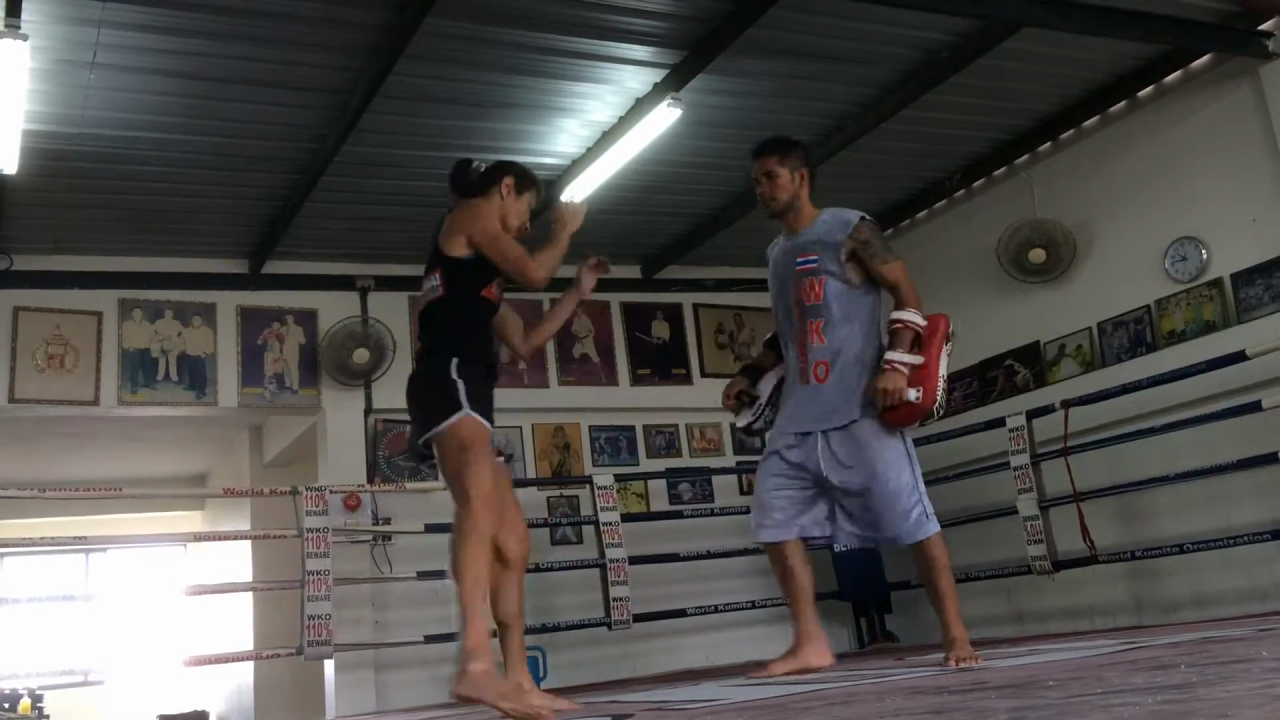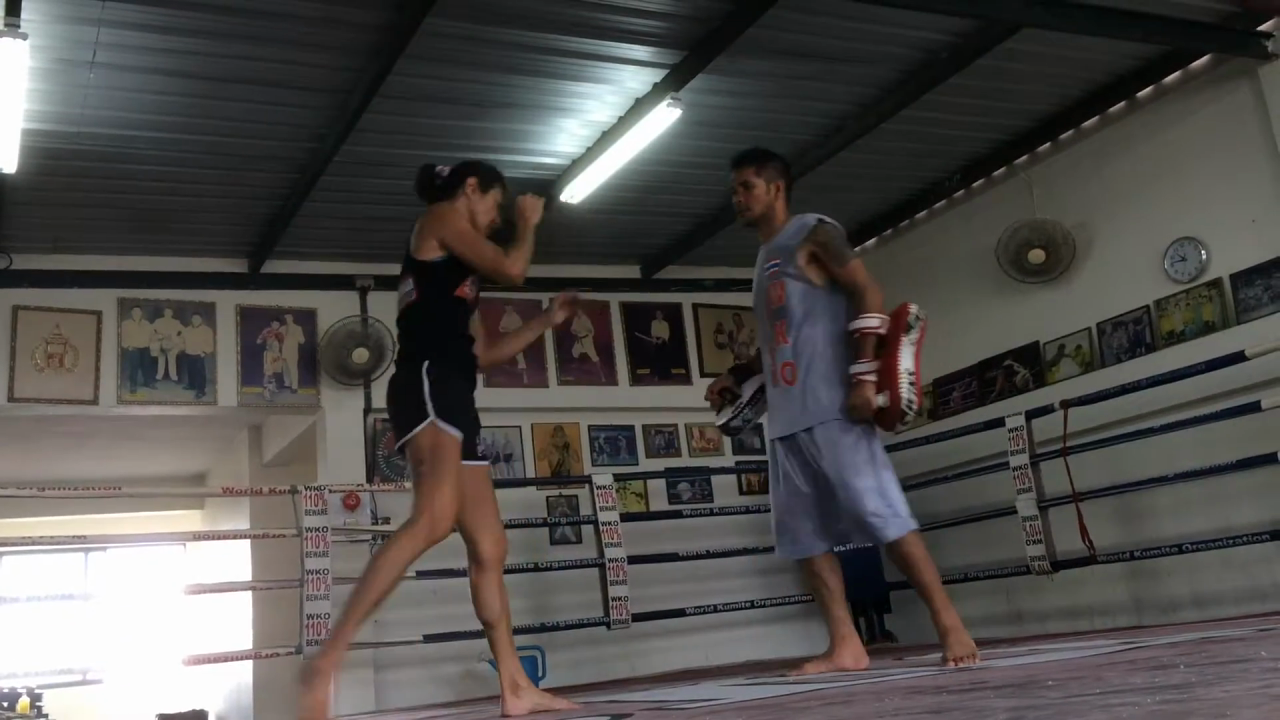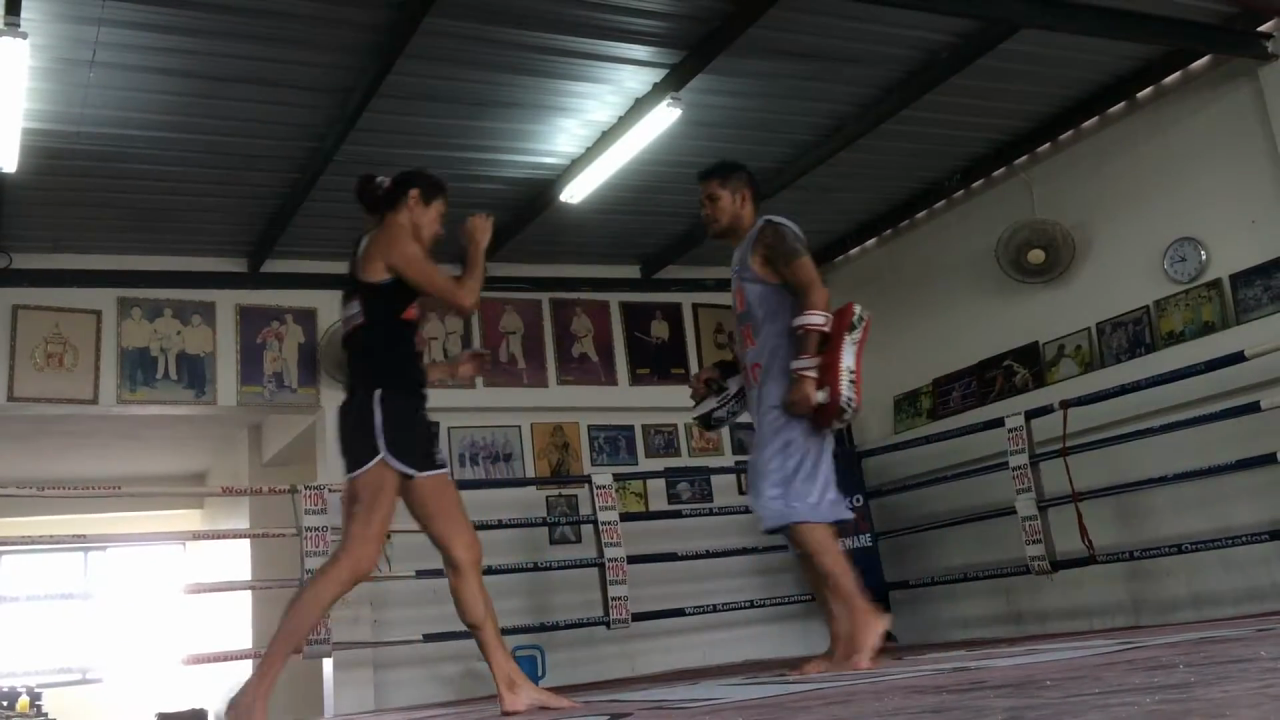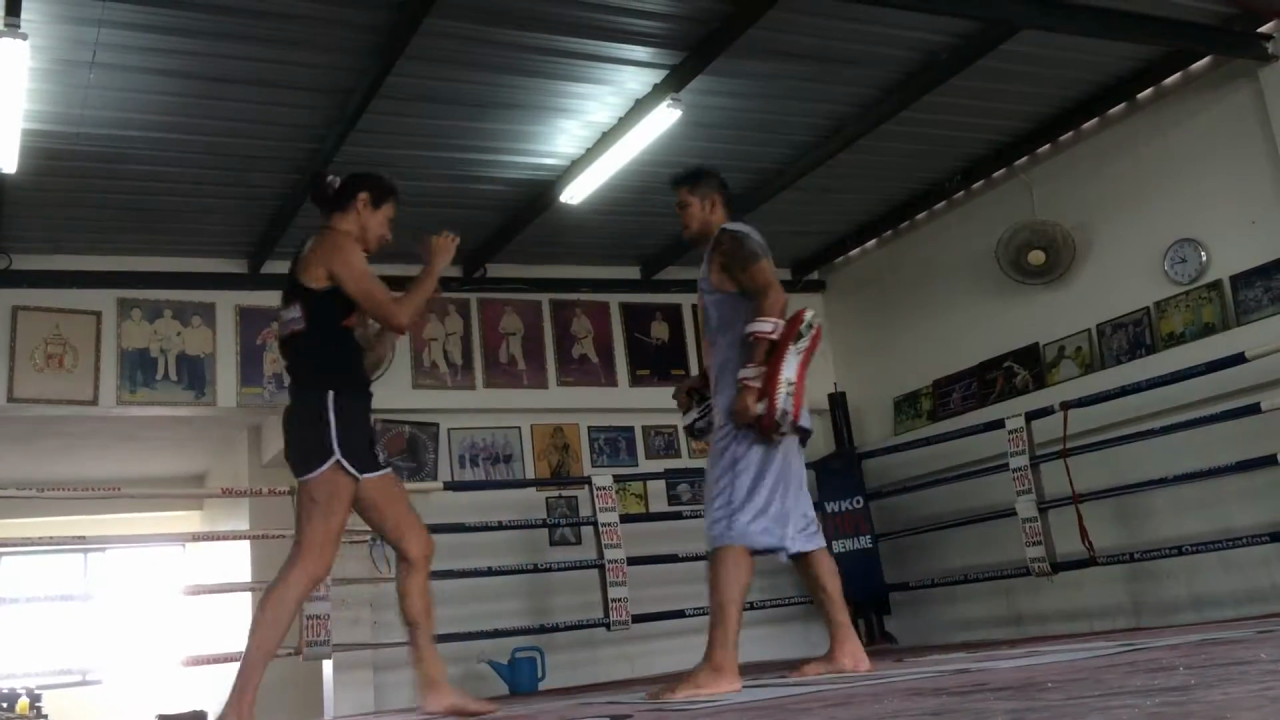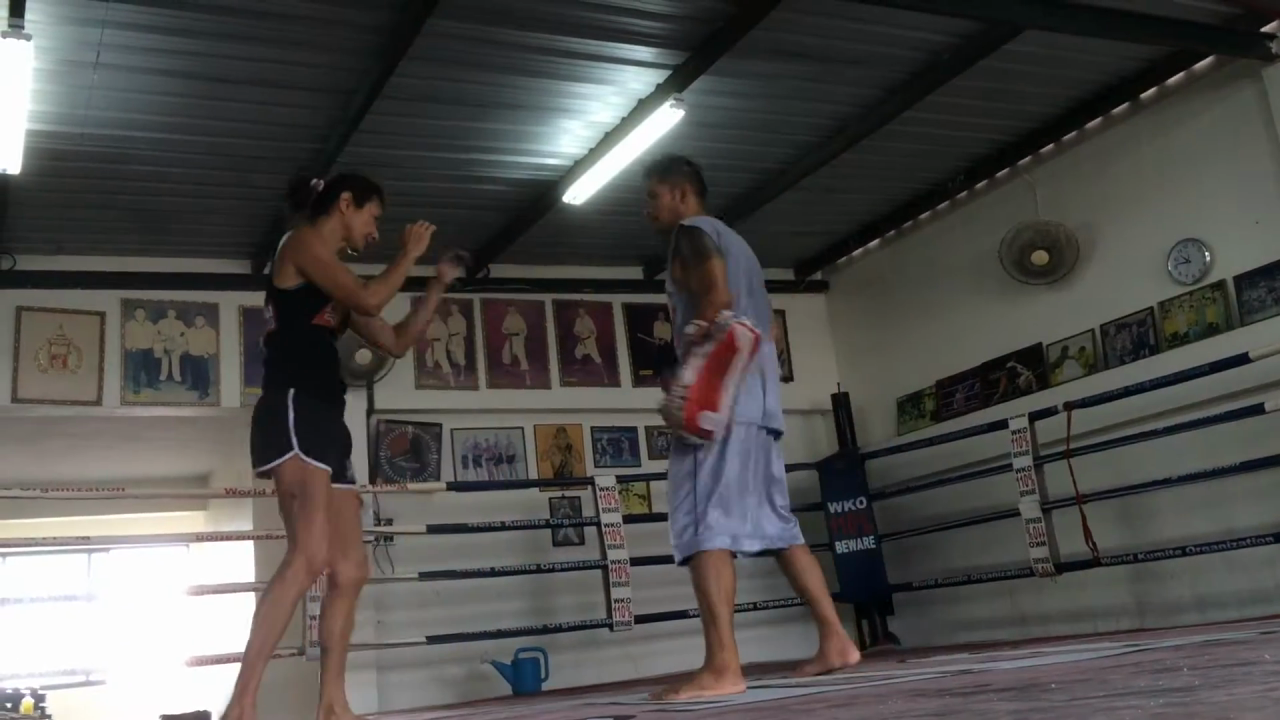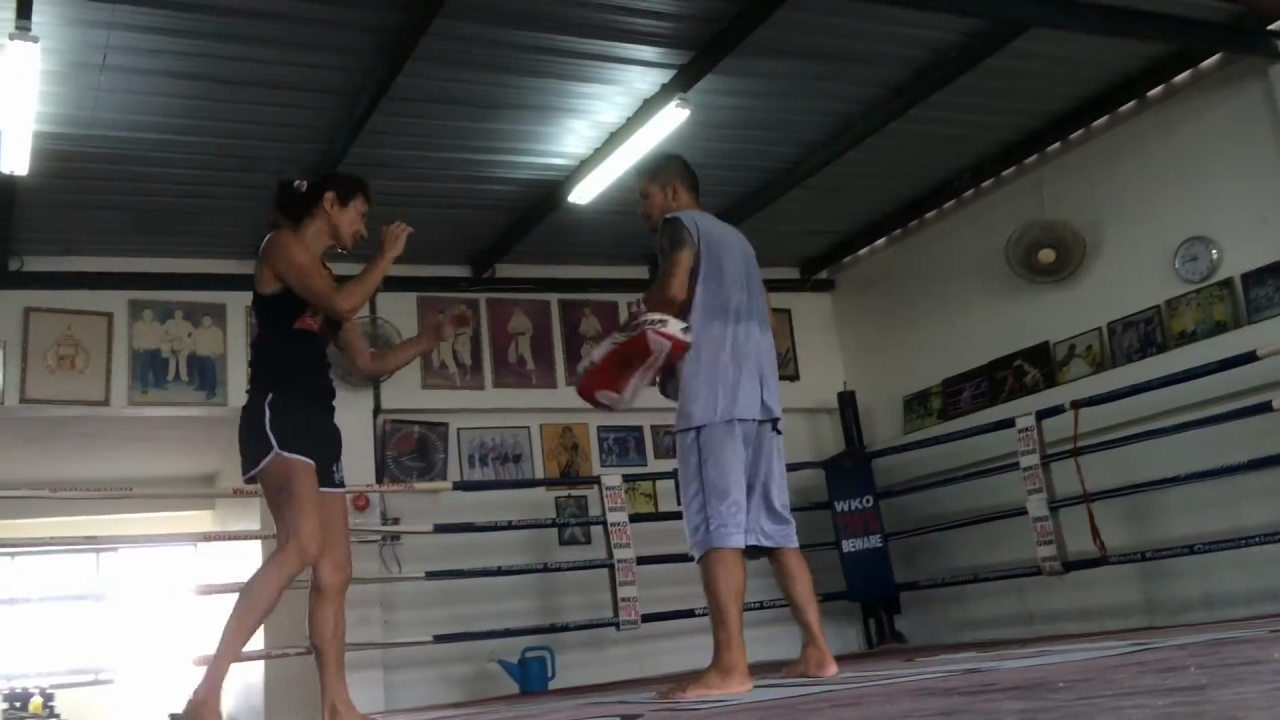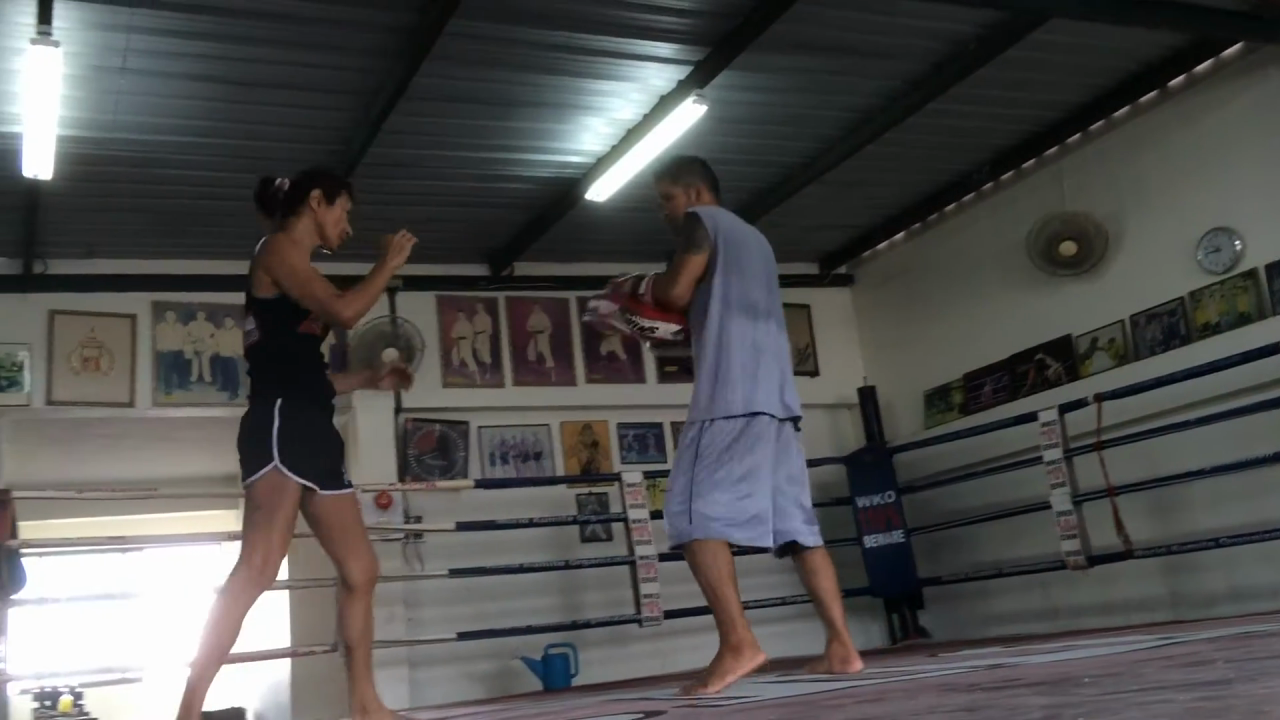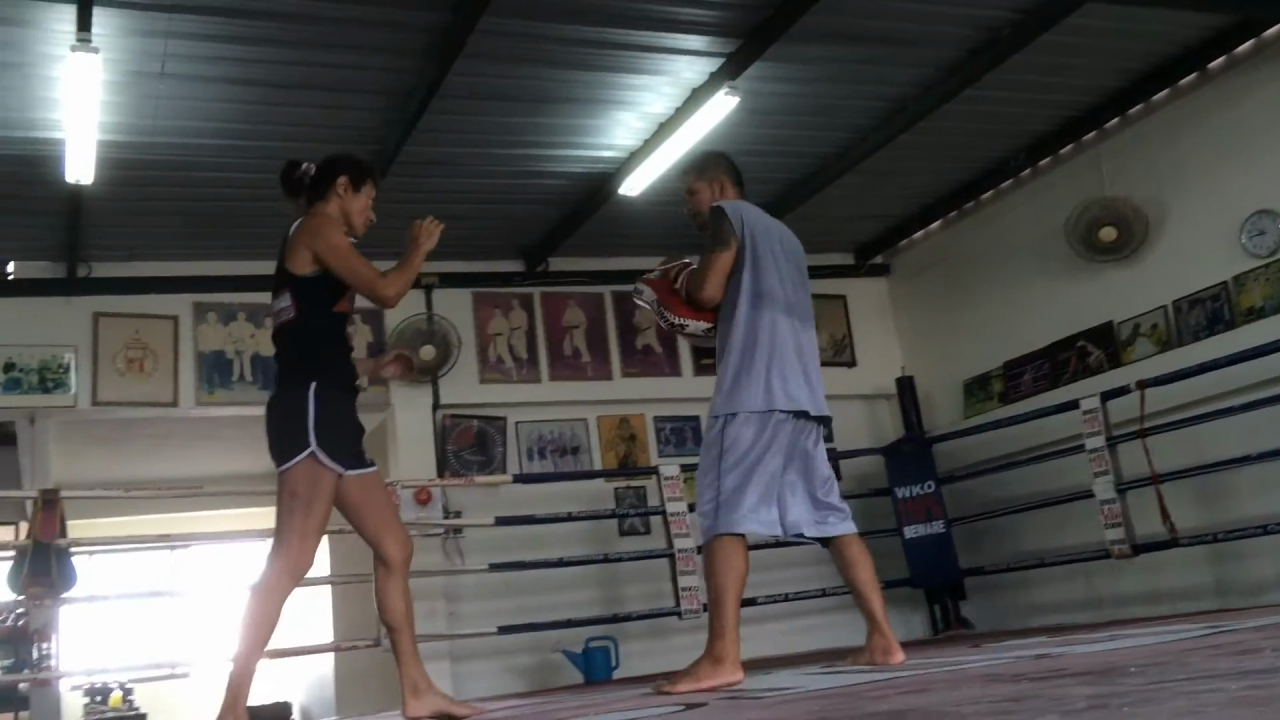
dt=0.2s
person 1, frame 1
left shoulder: (476, 267)
right shoulder: (471, 213)
left elbow: (522, 342)
right elbow: (533, 273)
left wrist: (578, 291)
right wrist: (564, 229)
left hip: (458, 390)
right hip: (451, 381)
left knee: (509, 546)
right knee: (482, 505)
right ankle: (475, 663)
person 1, frame 2
left shoulder: (450, 266)
right shoulder: (439, 220)
left elbow: (483, 352)
right elbow: (511, 269)
left wrist: (543, 322)
right wrist: (527, 223)
left hip: (454, 401)
right hip: (429, 386)
left knee: (490, 548)
right knee: (436, 518)
right ankle: (328, 659)
person 1, frame 3
left shoulder: (384, 274)
right shoulder: (388, 239)
right elbow: (462, 298)
left wrist: (454, 367)
right wrist: (477, 244)
left hip: (402, 418)
right hip: (381, 412)
left knee: (464, 552)
right knee: (359, 557)
person 1, frame 4
left shoulder: (322, 265)
right shoulder: (332, 244)
right elbow: (398, 316)
left wrist: (383, 337)
right wrist: (435, 266)
left hip: (343, 421)
right hip: (327, 416)
left knee: (415, 546)
right knee: (312, 561)
person 1, frame 5
left shoulder: (332, 283)
right shoulder: (300, 243)
left elbow: (396, 342)
right elbow: (369, 300)
left wrist: (439, 284)
right wrist: (407, 256)
left hip: (322, 420)
right hip: (294, 413)
left knee: (349, 570)
right knee: (312, 554)
person 1, frame 6
left shoulder: (322, 279)
right shoulder: (282, 246)
left elbow: (369, 362)
right elbow: (340, 304)
left wrist: (431, 338)
right wrist: (385, 256)
left hip: (316, 425)
right hip: (278, 414)
left knee: (335, 572)
right knee: (302, 547)
person 1, frame 7
left shoulder: (307, 279)
right shoulder: (277, 249)
right elbow: (345, 312)
left wrist: (370, 379)
right wrist: (389, 264)
left hip: (316, 431)
right hip: (280, 424)
left knee: (360, 570)
right knee: (259, 568)
person 1, frame 8
left shoulder: (319, 258)
right shoulder: (315, 228)
right elbow: (386, 291)
left wrist: (372, 366)
right wrist: (419, 249)
left hip: (330, 414)
right hip: (311, 410)
left knee: (394, 549)
right knee: (291, 560)
person 2, frame 1
left shoulder: (849, 229)
right shoulder: (777, 252)
left elbow: (907, 293)
left wrist: (895, 363)
right wrist: (750, 374)
left hip: (859, 407)
right hip: (797, 415)
left knee: (908, 515)
right knee: (775, 518)
left ankle: (956, 635)
right ankle: (810, 642)
person 2, frame 2
left shoulder: (813, 233)
right shoulder: (766, 257)
left elbow: (869, 295)
left wrist: (864, 376)
right wrist: (738, 375)
left hip: (832, 408)
right hip: (788, 417)
left knee: (879, 512)
right knee: (803, 536)
left ankle: (950, 625)
right ankle: (845, 646)
person 2, frame 3
left shoulder: (772, 233)
right shoulder: (747, 257)
left elbow: (815, 294)
left wrist: (806, 374)
right wrist: (718, 373)
left hip: (792, 399)
right hip: (771, 404)
left knee: (782, 501)
right knee: (795, 510)
left ankle: (860, 610)
right ankle: (848, 642)
person 2, frame 4
left shoulder: (731, 240)
right shoulder: (724, 257)
left elbow: (773, 298)
left wrist: (750, 384)
right wrist: (705, 380)
left hip: (753, 411)
right hip: (760, 410)
left knee: (731, 524)
right knee: (795, 527)
left ankle: (721, 663)
right ankle: (845, 646)
person 2, frame 5
left shoulder: (692, 233)
right shoulder: (732, 241)
left elbow: (716, 299)
right hip: (754, 402)
left knee: (703, 525)
right knee: (773, 522)
left ankle: (722, 666)
right ankle: (835, 640)
person 2, frame 6
left shoulder: (678, 226)
right shoulder: (735, 238)
left elbow: (674, 292)
left wrist: (647, 305)
left hip: (712, 398)
right hip: (758, 397)
left knee: (716, 525)
right knee: (772, 525)
left ankle: (729, 665)
right ankle: (817, 651)
person 2, frame 7
left shoulder: (702, 222)
right shoulder: (755, 238)
left elbow: (676, 292)
left wrist: (650, 285)
right wrist: (683, 323)
left hip: (729, 396)
right hip: (775, 394)
left knee: (697, 517)
right knee: (794, 523)
left ankle: (737, 643)
right ankle: (841, 647)
person 2, frame 8
left shoulder: (728, 216)
right shoulder: (783, 234)
left elbow: (708, 292)
left wrist: (686, 279)
right wrist: (694, 311)
left hip: (751, 390)
right hip: (800, 390)
left knee: (724, 514)
right knee: (827, 514)
left ankle: (722, 653)
right ankle: (882, 638)
